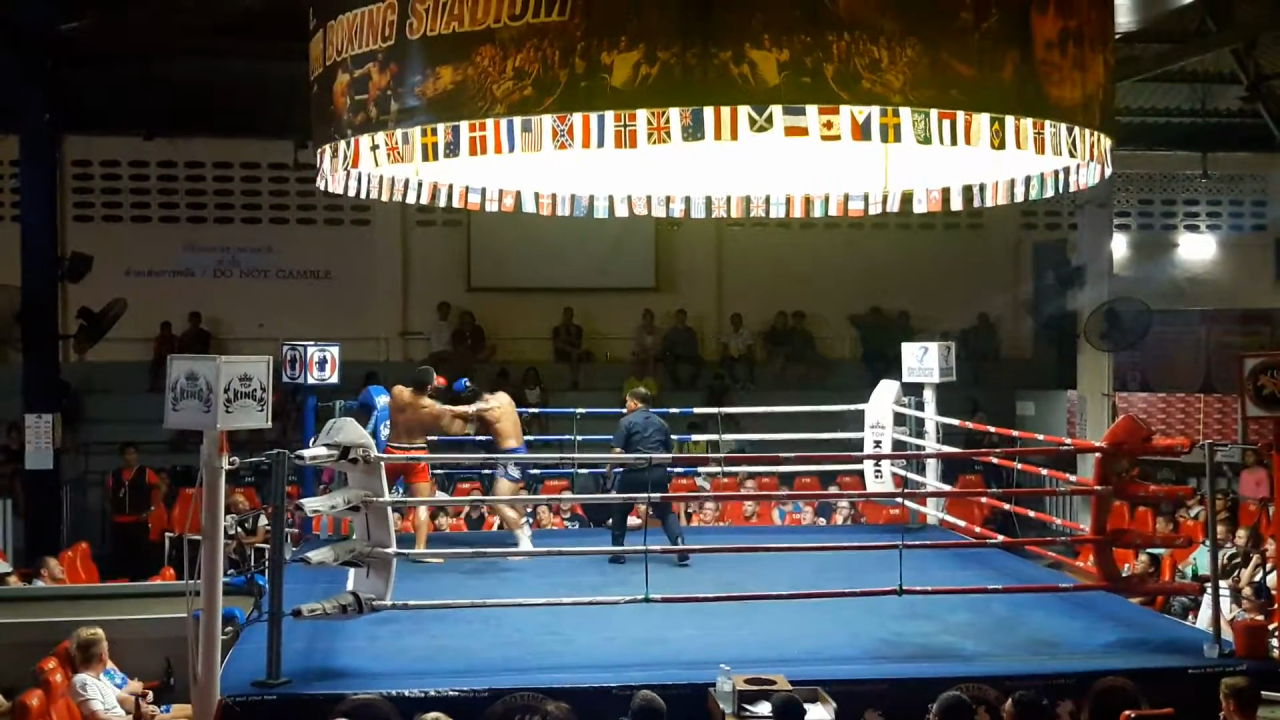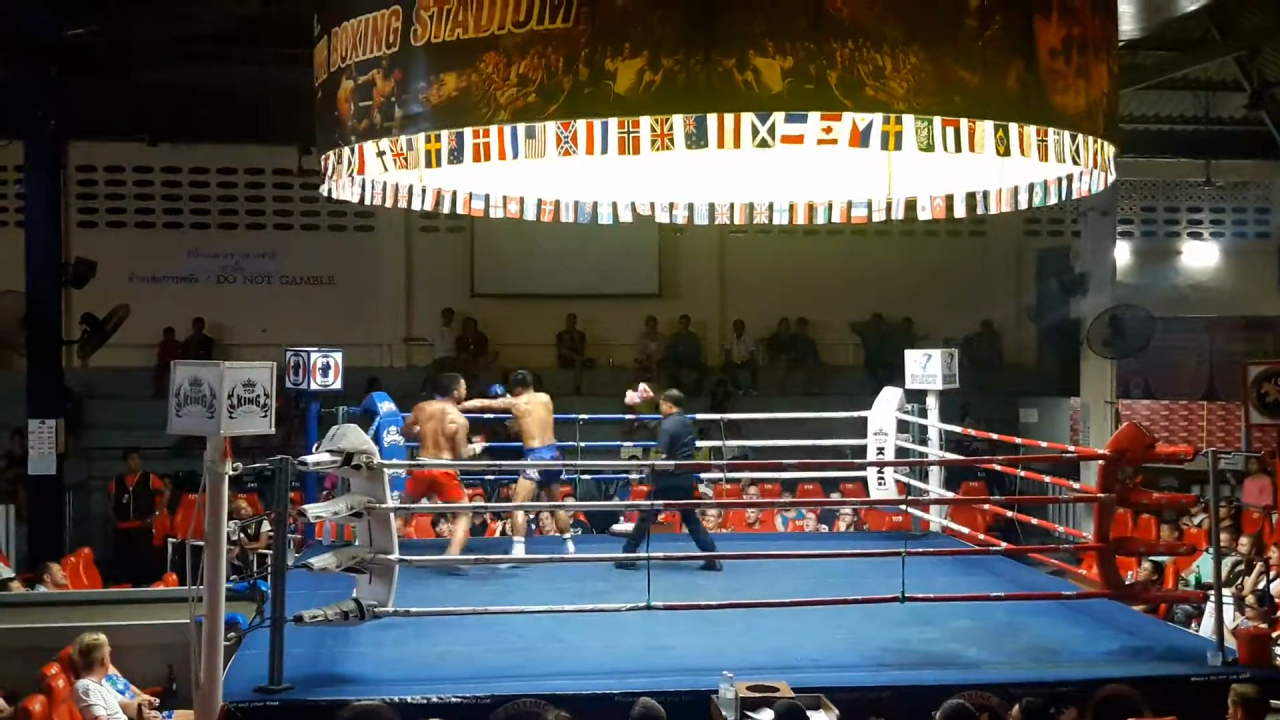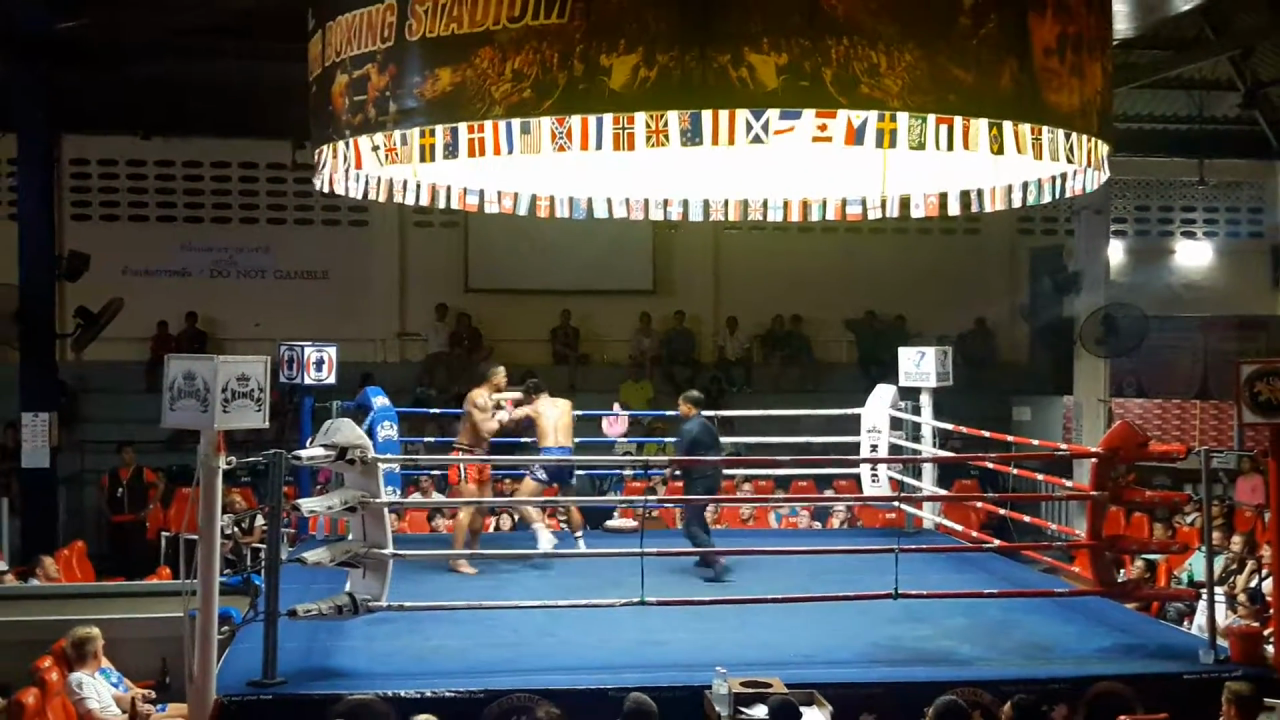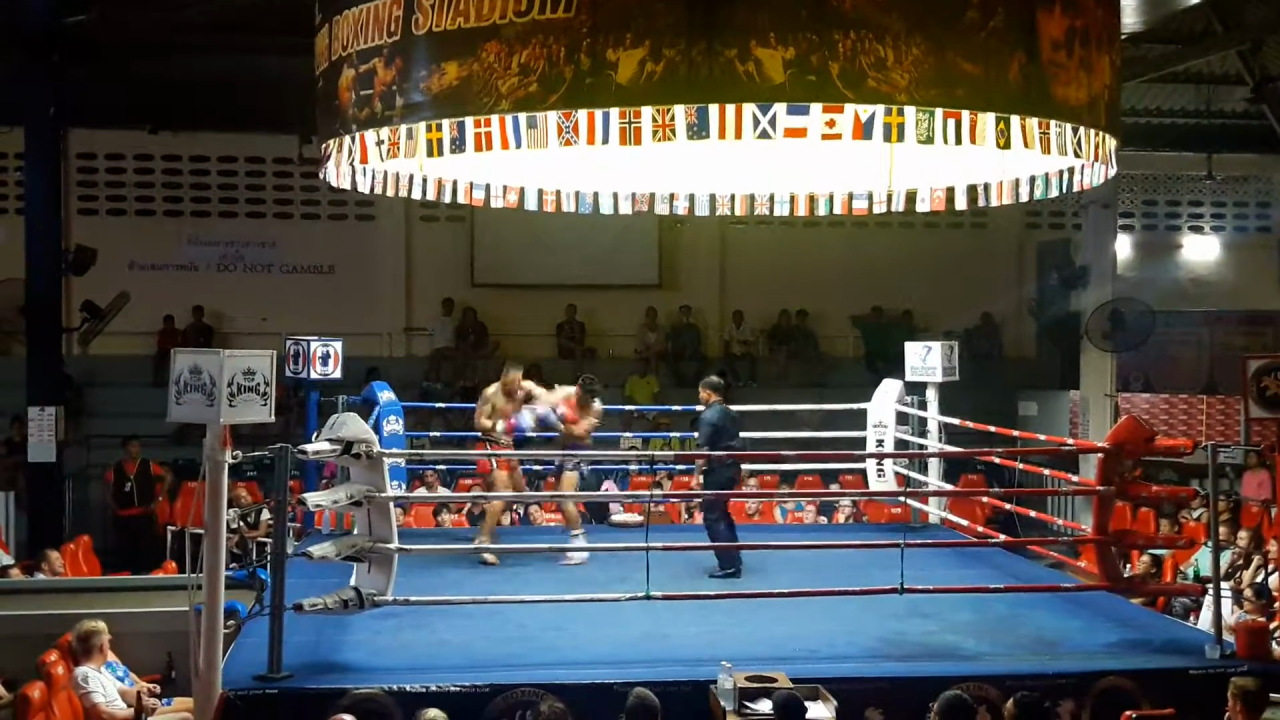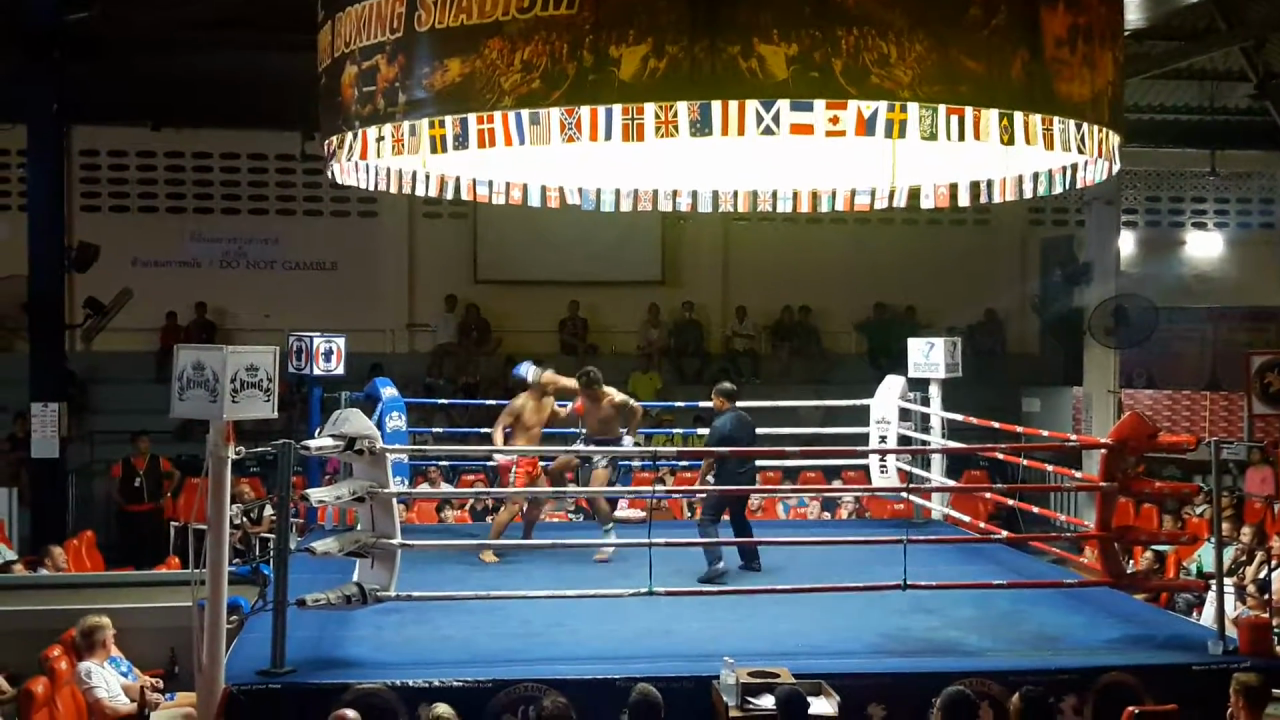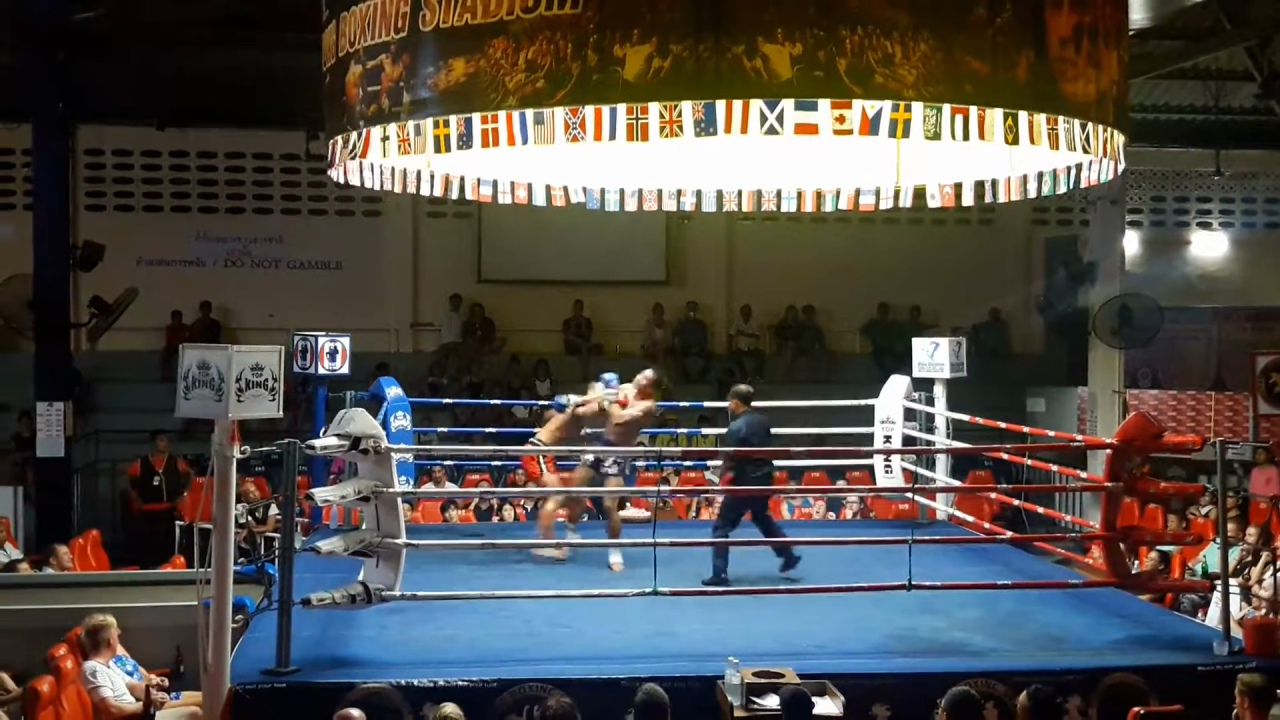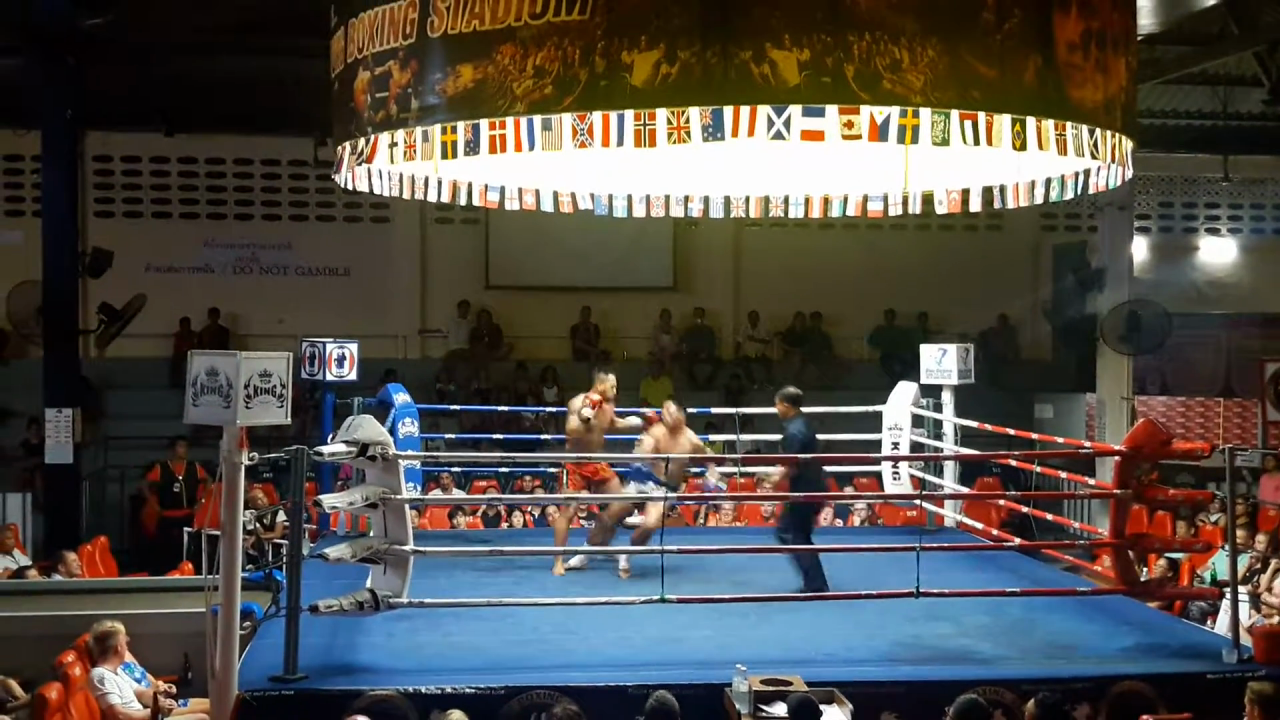
dt=0.3s
person 1, frame 1
left shoulder: (396, 392)
right shoulder: (433, 409)
right elbow: (452, 430)
right wrist: (467, 425)
left hip: (391, 452)
right hip: (415, 456)
right knee: (422, 504)
right ankle: (421, 550)
person 1, frame 2
left shoulder: (422, 408)
right shoulder: (459, 420)
left elbow: (407, 433)
right elbow: (463, 455)
right wrist: (476, 448)
left hip: (421, 469)
right hip: (444, 471)
right knee: (463, 515)
right ankle: (452, 557)
person 1, frame 3
left shoulder: (490, 399)
right shoulder: (478, 398)
right elbow: (486, 430)
right wrist: (500, 417)
left hip: (480, 457)
right hip: (465, 456)
left knee: (484, 507)
right knee: (468, 507)
left ankle: (471, 550)
right ankle: (457, 558)
person 1, frame 4
left shoulder: (523, 387)
right shoulder: (490, 393)
left elbow: (544, 396)
right elbow: (479, 423)
right wrist: (501, 426)
left hip: (508, 449)
right hip: (492, 449)
left knee: (519, 491)
right knee: (502, 494)
left ankle: (484, 537)
right ankle: (483, 543)
person 1, frame 5
left shoulder: (547, 399)
right shoulder: (520, 403)
left elbow: (561, 415)
right elbow: (498, 428)
left wrist: (567, 411)
right wrist: (500, 452)
left hip: (532, 458)
right hip: (517, 459)
left knee: (540, 498)
right knee: (514, 506)
left ankle: (526, 539)
right ankle: (486, 549)
person 1, frame 6
left shoulder: (581, 404)
right shoulder: (585, 404)
left hip: (542, 452)
right hip: (538, 453)
left knee: (554, 495)
right knee: (556, 496)
left ankle: (547, 542)
right ankle: (544, 545)
person 1, frame 7
left shoulder: (609, 405)
right shoulder: (577, 402)
left elbow: (615, 424)
right elbow: (571, 432)
left wrist: (637, 422)
right wrist: (585, 415)
left hip: (597, 463)
right hip: (576, 463)
right knee: (567, 512)
left ankle: (595, 544)
right ankle: (558, 561)
person 2, frame 1
left shoulder: (627, 421)
right shoulder: (661, 423)
left elbow: (618, 451)
right elbow: (669, 451)
left hip: (634, 474)
right hip: (658, 473)
left knee: (620, 511)
right knee: (666, 512)
left ankle: (618, 552)
right ankle: (679, 548)
person 2, frame 2
left shoulder: (667, 426)
right shoulder: (688, 423)
left elbow: (662, 457)
left wrist: (654, 478)
left hip: (669, 479)
right hip: (687, 479)
left knee: (646, 517)
right knee: (691, 518)
right ankle: (712, 559)
person 2, frame 3
left shoulder: (688, 428)
right shoulder: (709, 426)
right elbow: (718, 453)
left wrist: (665, 477)
left hip: (699, 481)
right hip: (712, 478)
left knee: (692, 526)
right knee: (697, 517)
left ankle: (718, 564)
right ankle: (708, 558)
person 2, frame 4
left shoulder: (708, 416)
right shoulder: (731, 414)
left elbow: (703, 449)
left wrist: (697, 474)
left hip: (717, 472)
right hip: (732, 469)
left knee: (713, 518)
right knee: (721, 512)
left ankle: (729, 565)
right ankle: (733, 559)
person 2, frame 5
left shoulder: (720, 424)
right shoulder: (747, 420)
left elbow: (709, 458)
left wrist: (701, 479)
left hip: (729, 479)
right hip: (747, 476)
left knee: (707, 520)
right knee: (738, 517)
left ankle: (716, 564)
right ankle: (752, 560)
person 2, frame 6
left shoulder: (736, 428)
right shoulder: (762, 421)
left elbow: (729, 462)
left wrist: (725, 474)
left hip: (745, 484)
right hip: (764, 481)
left knee: (721, 527)
right knee: (762, 518)
left ankle: (719, 575)
right ankle: (787, 553)
person 2, frame 7
left shoulder: (794, 430)
right shoulder: (801, 424)
left elbow: (793, 465)
left wrist: (780, 478)
right wrist: (783, 474)
left hip: (805, 490)
right hip: (813, 488)
left knee: (788, 532)
right knee: (800, 535)
left ankle: (815, 582)
right ankle: (815, 583)
person 3, frame 1
left shoulder: (484, 407)
right shoulder: (502, 396)
left elbow: (456, 411)
left wrist: (438, 406)
left hip: (510, 457)
right hip: (518, 452)
left knee: (500, 505)
right knee: (504, 501)
left ankle: (524, 543)
right ankle: (524, 527)
person 3, frame 2
left shoulder: (515, 403)
right shoulder: (545, 399)
left elbow: (483, 404)
left wrist: (458, 406)
left hip: (535, 457)
right hip: (553, 453)
left knee: (518, 506)
left ankle: (518, 550)
right ankle: (569, 547)
person 3, frame 3
left shoulder: (533, 407)
right shoulder: (567, 404)
left elbow: (510, 417)
left hip: (548, 457)
right hip: (567, 457)
left knee: (521, 500)
right knee: (569, 504)
left ankle: (543, 535)
right ankle: (581, 546)
person 3, frame 4
left shoulder: (596, 409)
right shoulder: (569, 393)
left elbow: (579, 433)
right elbow: (549, 400)
left hip: (578, 452)
right hip: (564, 449)
left knee: (564, 499)
right knee: (564, 498)
left ankle: (580, 548)
right ankle: (577, 537)
person 3, frame 5
left shoulder: (615, 399)
right shoulder: (581, 388)
left elbow: (638, 411)
right elbow: (557, 381)
left wrist: (630, 436)
right wrist: (535, 374)
left hip: (607, 446)
right hip: (588, 441)
left knee: (595, 495)
right knee: (554, 470)
left ankle: (609, 539)
person 3, frame 6
left shoulder: (648, 406)
right shoulder: (626, 389)
left elbow: (618, 420)
left wrist: (610, 401)
left hip: (618, 455)
right hip: (601, 445)
left knee: (609, 505)
left ankle: (615, 554)
person 3, frame 7
left shoulder: (692, 441)
right shoulder: (656, 431)
left elbow: (709, 459)
right elbow: (644, 450)
left wrist: (712, 477)
right wrist: (639, 463)
left hip: (664, 488)
right hip: (645, 478)
left knee: (650, 526)
right knee: (607, 517)
left ankle: (624, 558)
right ankle: (583, 555)
